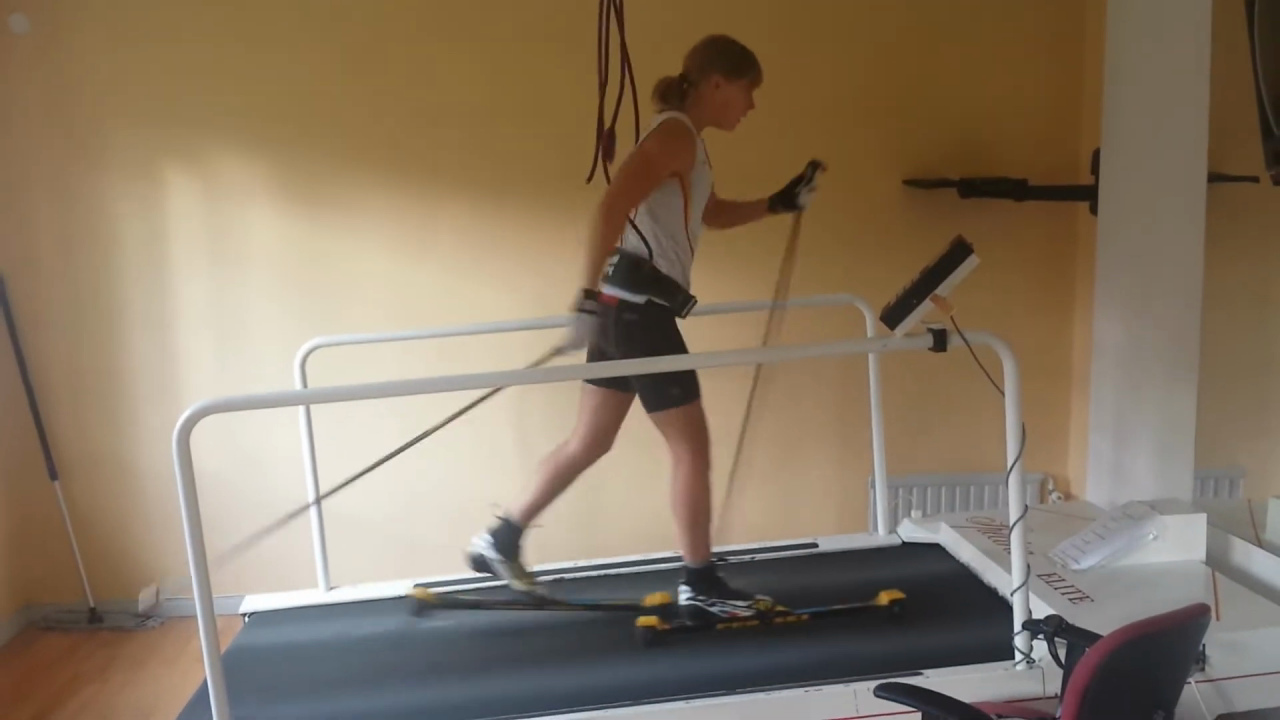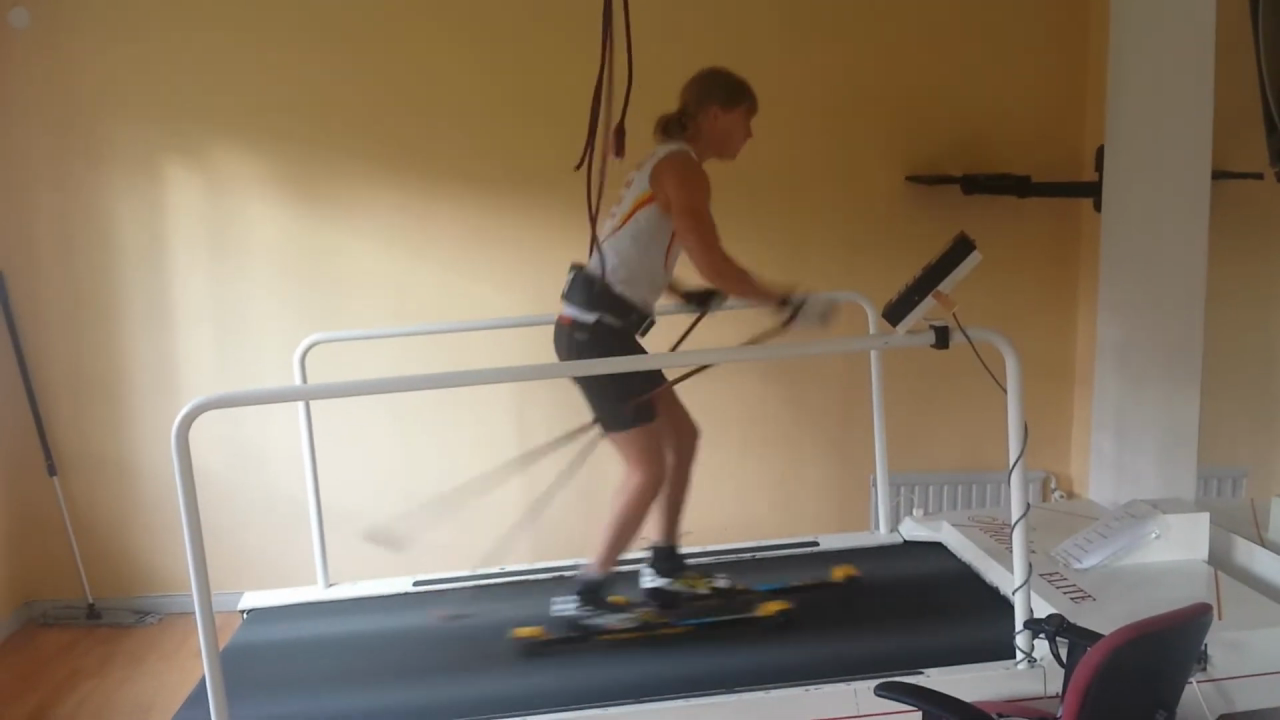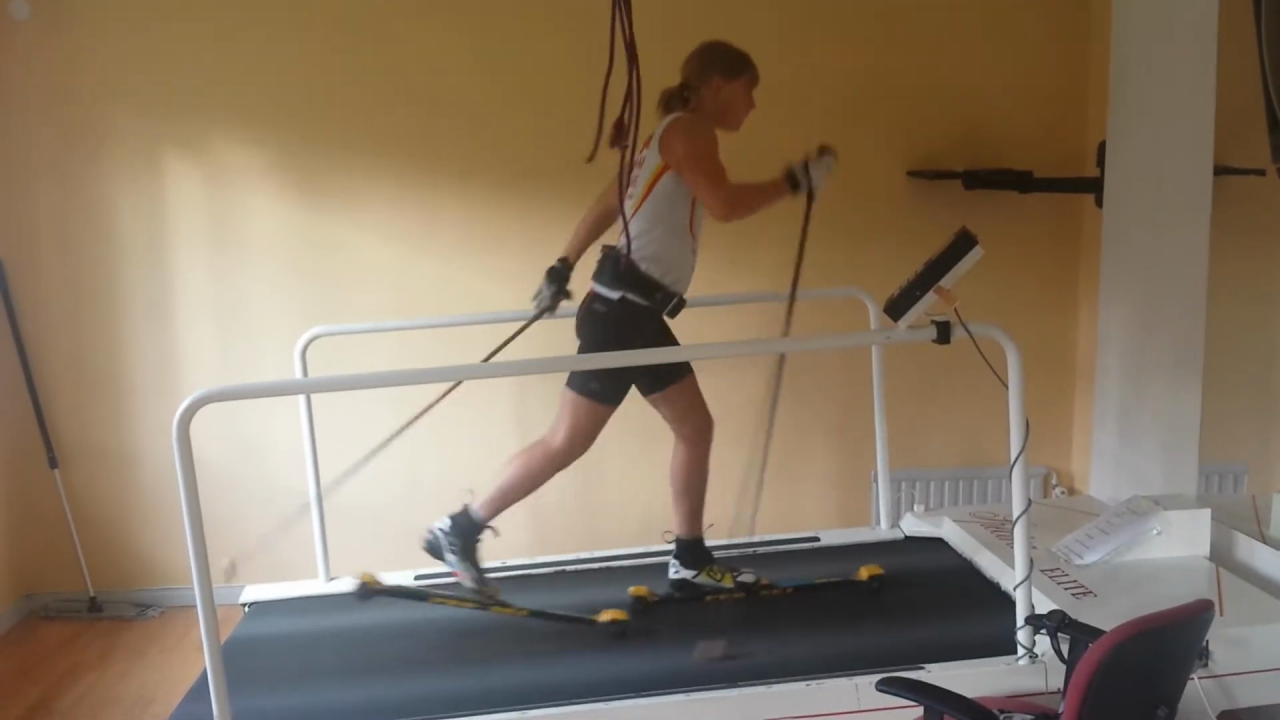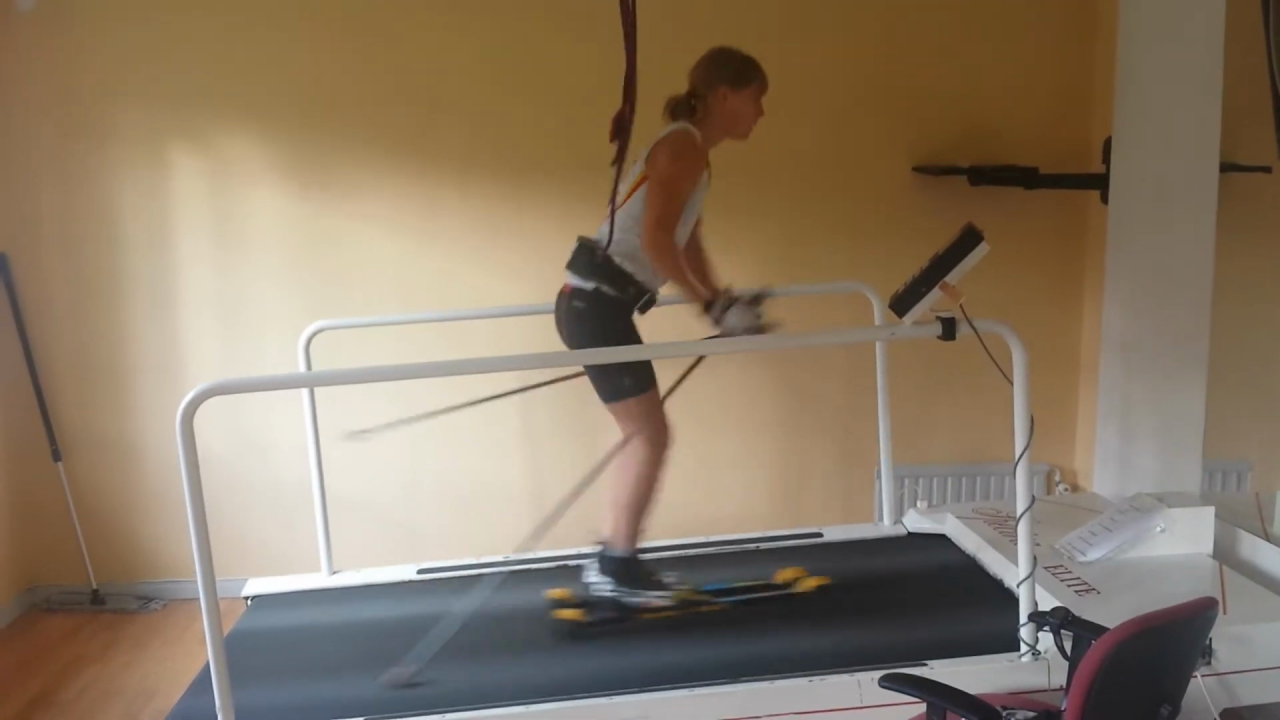
dt=0.3s
person 1, frame 1
left shoulder: (680, 138)
right shoulder: (675, 136)
left elbow: (708, 214)
right elbow: (609, 211)
left wrist: (781, 201)
right wrist: (593, 304)
left hip: (626, 310)
right hip: (634, 311)
left knee: (589, 441)
right knee: (691, 447)
left ankle: (502, 539)
right ankle: (700, 584)
person 1, frame 2
left shoulder: (665, 163)
right shoulder: (682, 170)
right elbow: (711, 262)
left wrist: (688, 295)
right wrist: (784, 300)
left hip: (598, 326)
right hip: (595, 331)
left knee: (681, 438)
right knee: (648, 468)
left ankle: (664, 566)
right ankle: (588, 592)
person 1, frame 3
left shoulder: (671, 141)
right shoulder: (688, 132)
left elbow: (601, 207)
right elbow: (727, 204)
left wrist: (561, 270)
right wrist: (795, 179)
left hip: (636, 312)
right hip: (623, 310)
left knee: (695, 426)
right knee: (567, 441)
left ankle: (689, 558)
right ankle: (458, 531)
person 1, frame 4
left shoulder: (687, 151)
right shoulder: (682, 147)
left elbow: (688, 245)
right elbow: (655, 242)
left wrist: (721, 304)
right wrist: (714, 306)
left hip: (603, 303)
right hip: (596, 303)
left knee: (643, 436)
right knee: (651, 437)
left ankle: (613, 564)
right ankle: (617, 568)
